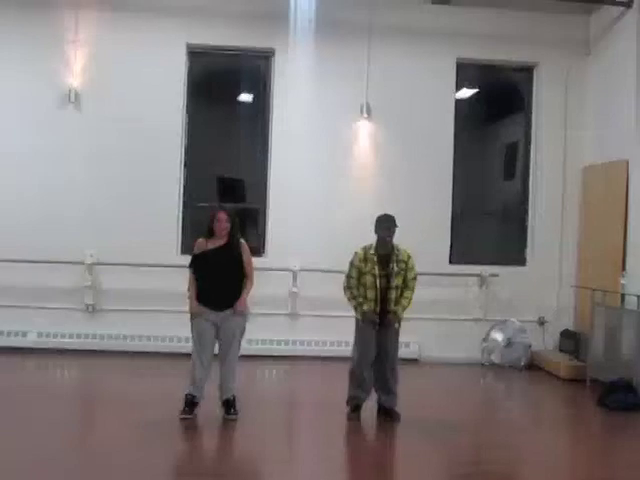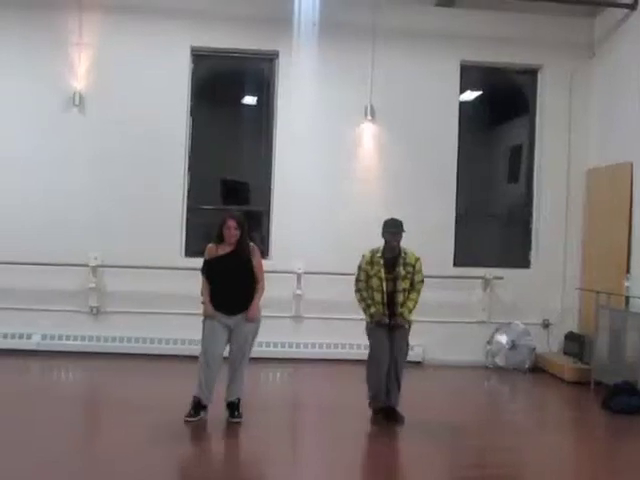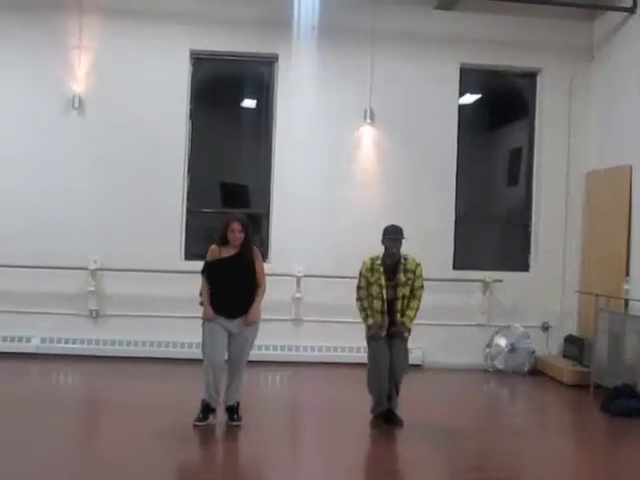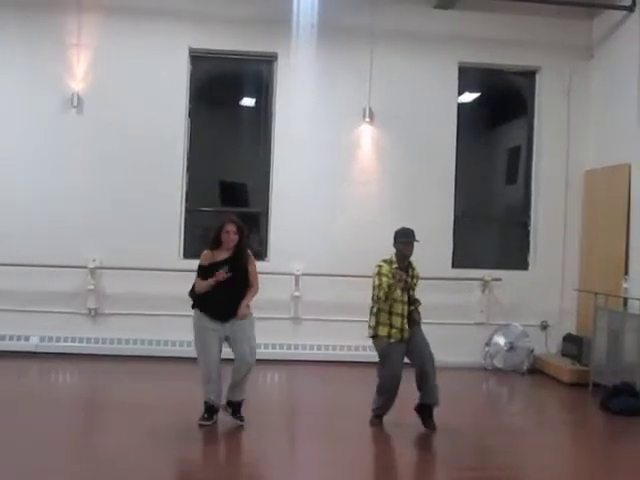
dt=0.4s
person 1, frame 1
left shoulder: (240, 245)
right shoulder: (201, 245)
left elbow: (249, 277)
right elbow: (193, 275)
left wrist: (243, 298)
right wrist: (192, 300)
left hip: (232, 310)
right hip: (204, 309)
left knee: (229, 356)
right knee: (201, 354)
left ankle: (229, 399)
right ankle: (192, 398)
person 1, frame 2
left shoulder: (250, 250)
right shoulder: (212, 250)
left elbow: (260, 282)
right elbow: (205, 279)
left wrist: (255, 305)
right wrist: (207, 303)
left hip: (245, 314)
right hip: (217, 314)
left knee: (239, 359)
right knee: (209, 356)
left ankle: (233, 402)
right ankle: (200, 402)
person 1, frame 3
left shoulder: (253, 254)
right shoulder: (215, 251)
left elbow: (261, 285)
right elbow: (205, 281)
left wrist: (255, 308)
right wrist: (206, 306)
left hip: (244, 317)
right hip: (216, 316)
left knee: (237, 363)
right knee: (213, 360)
left ankle: (232, 405)
right ankle: (209, 405)
person 1, frame 4
left shoulder: (246, 256)
right shoulder: (208, 255)
left elbow: (254, 285)
right elbow: (198, 288)
left wrist: (246, 302)
right wrist: (215, 279)
left hip: (237, 317)
right hip: (207, 318)
left knee: (247, 358)
right knee: (209, 364)
left ankle: (234, 400)
right ankle: (212, 406)
person 2, frame 1
left shoulder: (404, 257)
right shoulder: (361, 255)
left elbow: (409, 287)
right elbow: (350, 286)
left wrist: (397, 312)
right wrist: (362, 309)
left hip: (391, 318)
right hip: (367, 317)
left knee: (389, 361)
right knee: (362, 359)
left ankle: (386, 405)
right ankle: (355, 403)
person 2, frame 2
left shoulder: (413, 260)
right shoulder: (369, 259)
left elbow: (416, 289)
right elbow: (360, 288)
left wrist: (404, 314)
right wrist: (372, 312)
left hip: (400, 320)
right hip: (377, 319)
left knee: (397, 363)
right knee: (378, 360)
left ankle: (391, 406)
right ankle: (378, 405)
person 2, frame 3
left shoulder: (413, 266)
right shoulder: (369, 266)
left elbow: (416, 296)
right elbow: (362, 297)
left wrist: (405, 323)
right wrist: (371, 323)
left hip: (399, 327)
right hip: (377, 326)
left knee: (397, 369)
right knee: (378, 368)
left ankle: (391, 410)
right ankle: (379, 410)
person 2, frame 4
left shoulder: (413, 270)
right shoulder: (385, 267)
right elbow: (380, 296)
left wrist: (414, 309)
right wrist: (395, 281)
left hip: (409, 325)
right hip: (386, 329)
left knee: (426, 360)
right knee: (391, 372)
left ankle: (426, 407)
right ankle: (379, 410)
